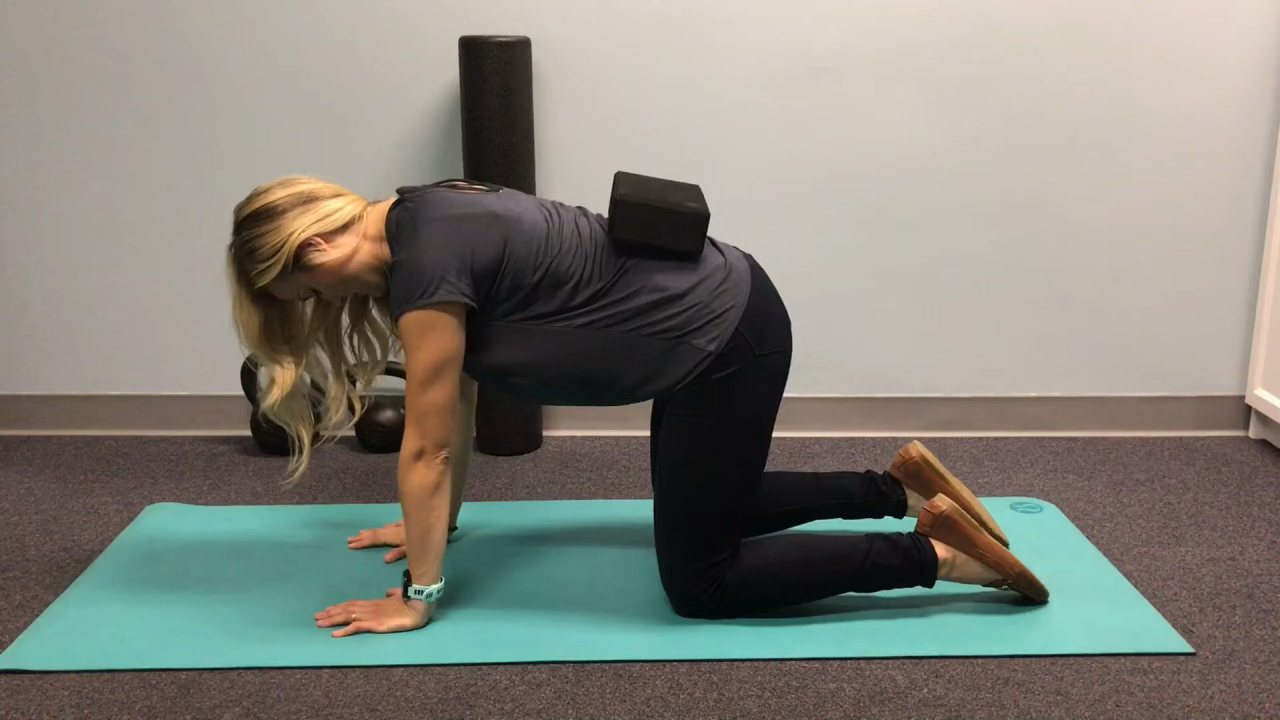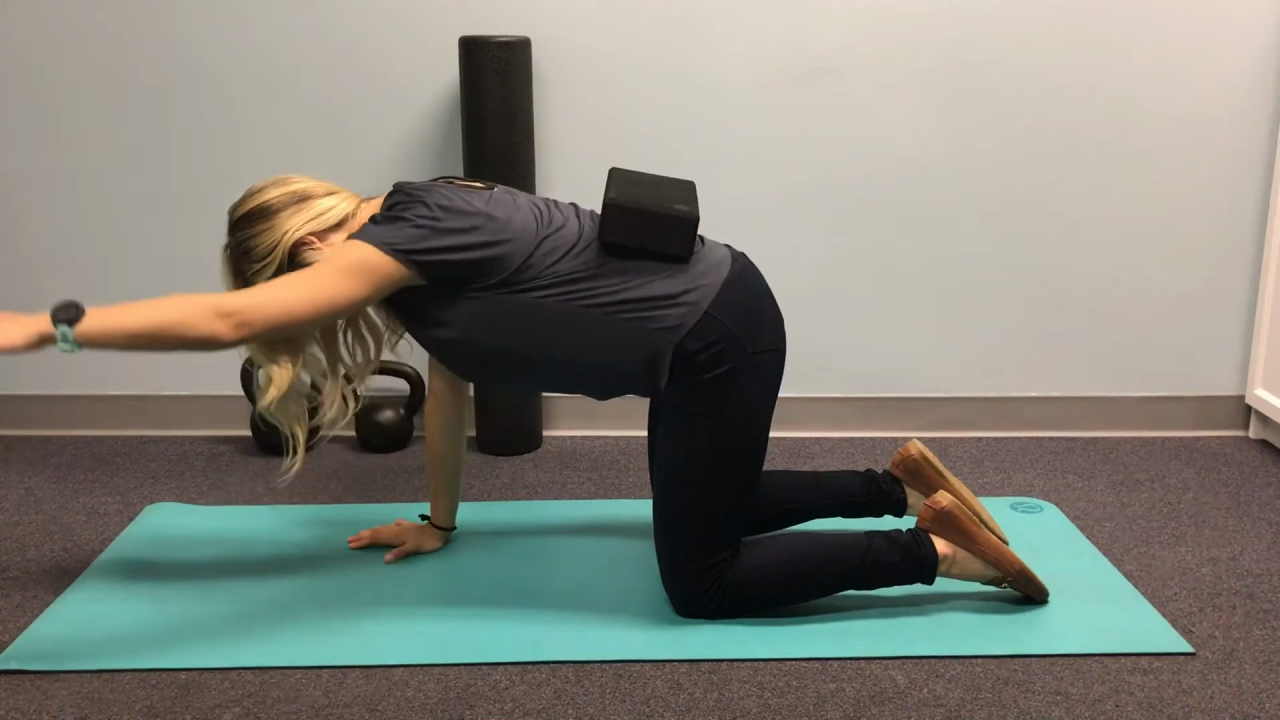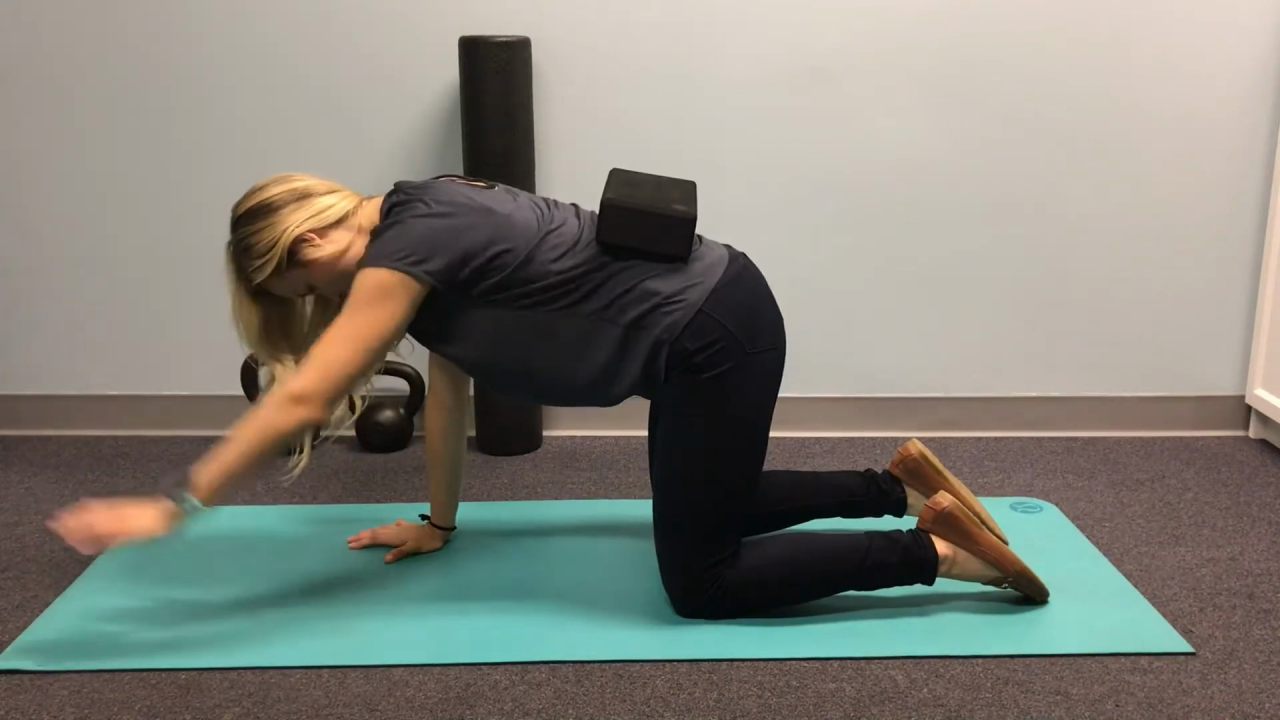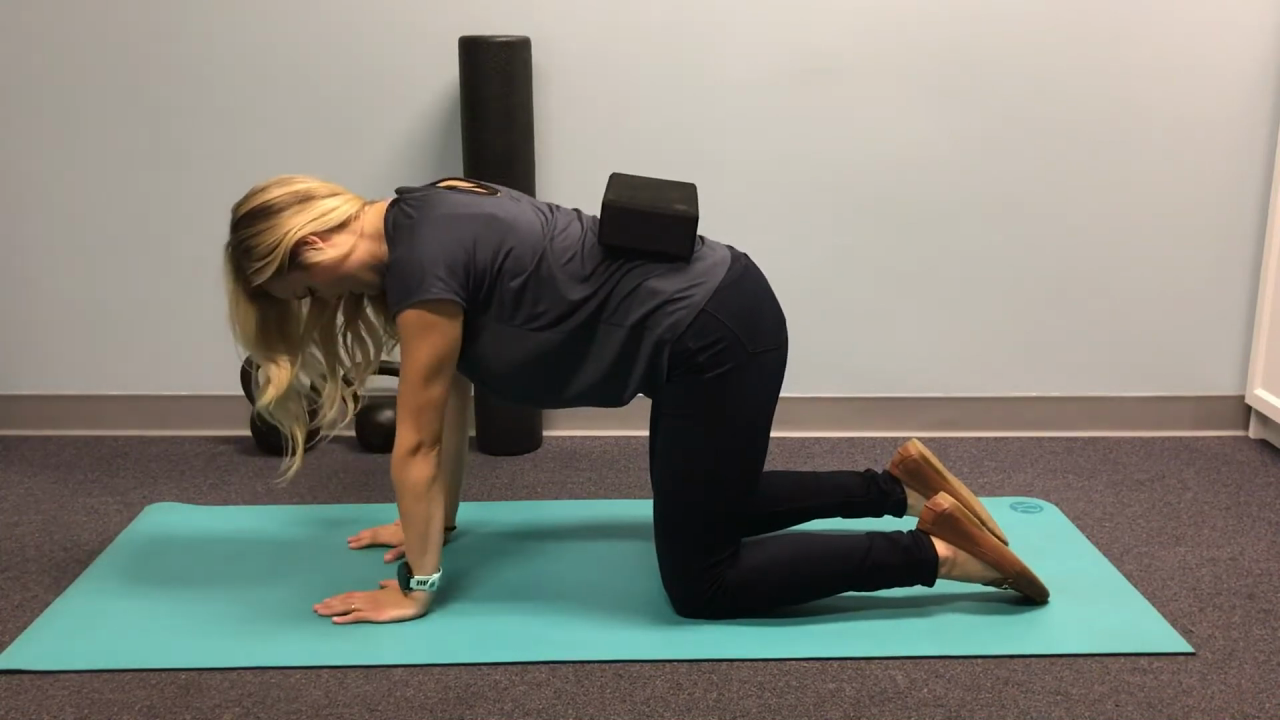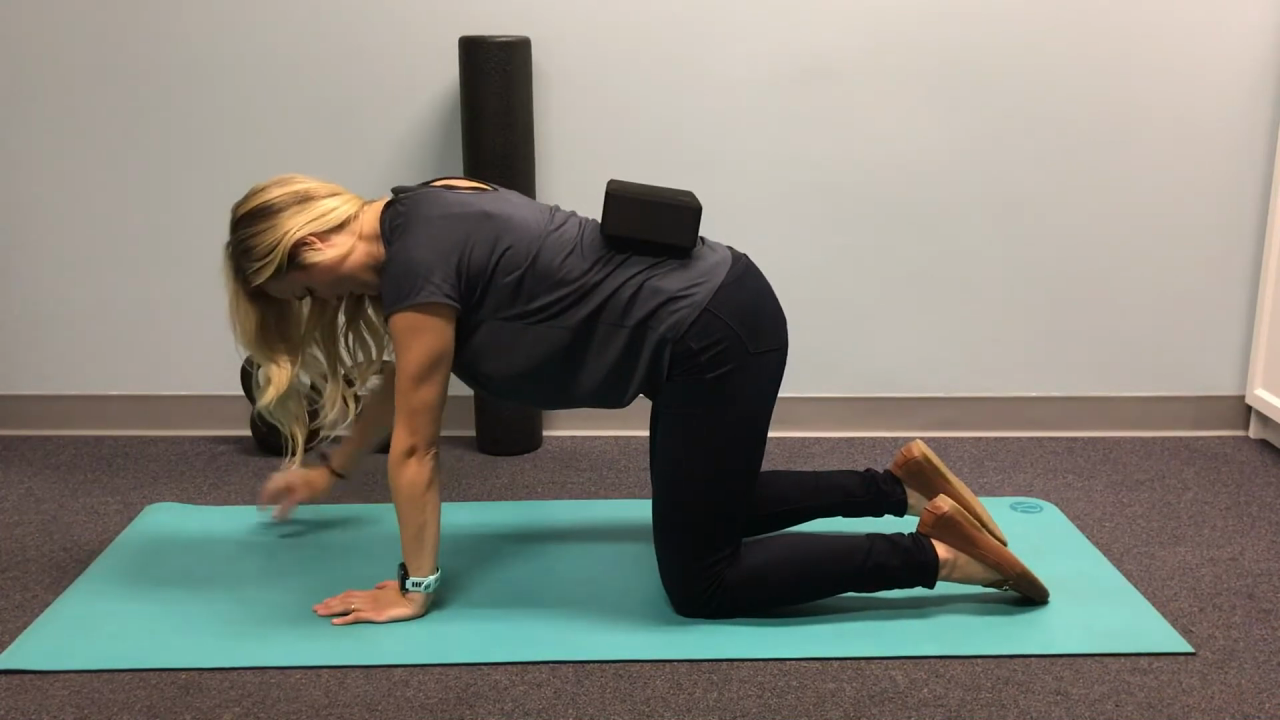
dt=1s
person 1, frame 1
left shoulder: (424, 265)
right shoulder: (422, 223)
left elbow: (426, 446)
right elbow: (453, 402)
left wrist: (417, 595)
right wrist: (434, 524)
left hip: (726, 341)
right hip: (725, 313)
left knee: (700, 580)
right knee: (713, 505)
left ankle: (937, 552)
right ankle: (901, 486)
person 1, frame 2
left shoulder: (403, 242)
right shoulder: (422, 231)
left elbow: (224, 318)
right elbow: (447, 384)
right wrist: (438, 522)
left hip: (718, 338)
right hip: (711, 321)
left knee: (702, 580)
right knee: (711, 509)
left ankle: (937, 551)
right ankle: (902, 485)
person 1, frame 3
left shoulder: (404, 249)
right shoulder: (417, 226)
left elbow: (304, 400)
right elbow: (449, 385)
left wrist: (170, 505)
right wrist: (437, 521)
left hip: (713, 338)
right hip: (707, 314)
left knee: (701, 578)
right knee: (705, 505)
left ankle: (933, 550)
right ankle: (897, 486)
person 1, frame 4
left shoulder: (420, 261)
right shoulder: (421, 217)
left elbow: (418, 440)
right elbow: (449, 401)
left wrist: (416, 583)
right wrist: (435, 521)
left hip: (714, 335)
right hip: (717, 309)
left knee: (701, 578)
right knee: (713, 505)
left ankle: (940, 550)
right ankle: (898, 483)
person 1, frame 5
left shoulder: (414, 262)
right shoulder: (419, 215)
left elbow: (414, 444)
right elbow: (395, 376)
left wrist: (413, 586)
right wrist: (329, 466)
left hip: (712, 339)
right hip: (723, 307)
left knee: (699, 580)
right knee: (713, 506)
left ankle: (941, 553)
right ankle: (901, 483)
